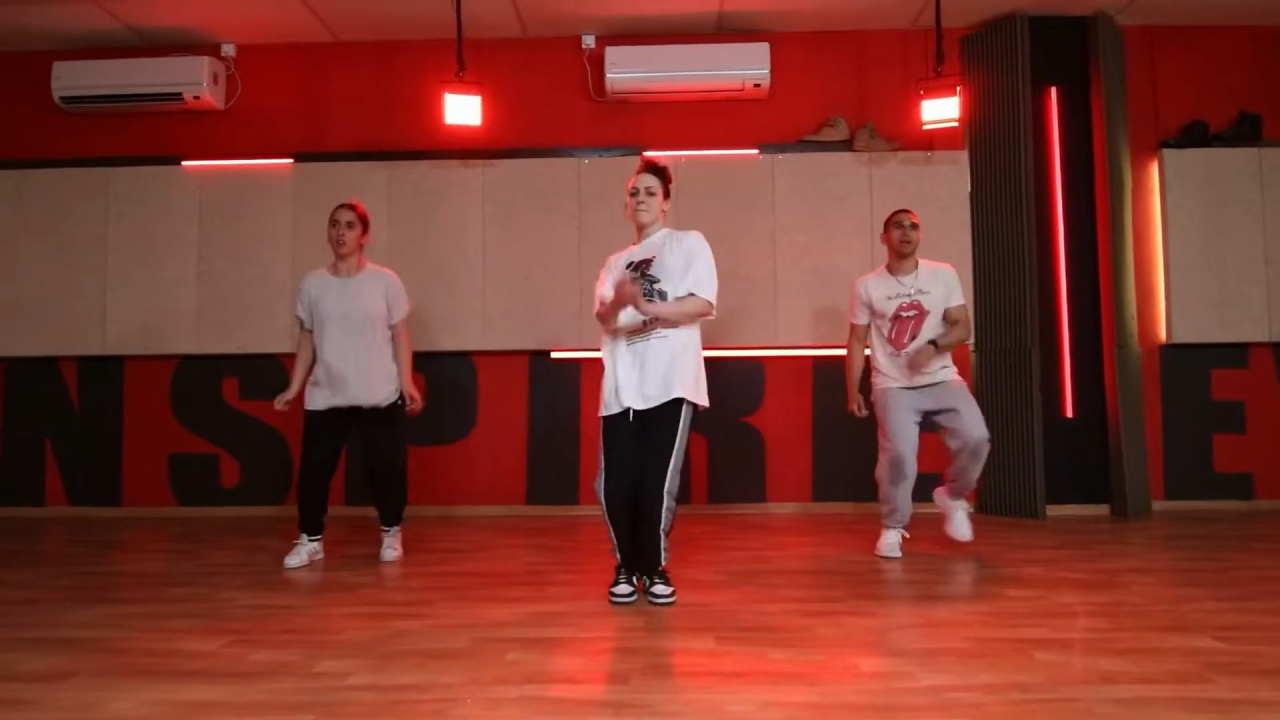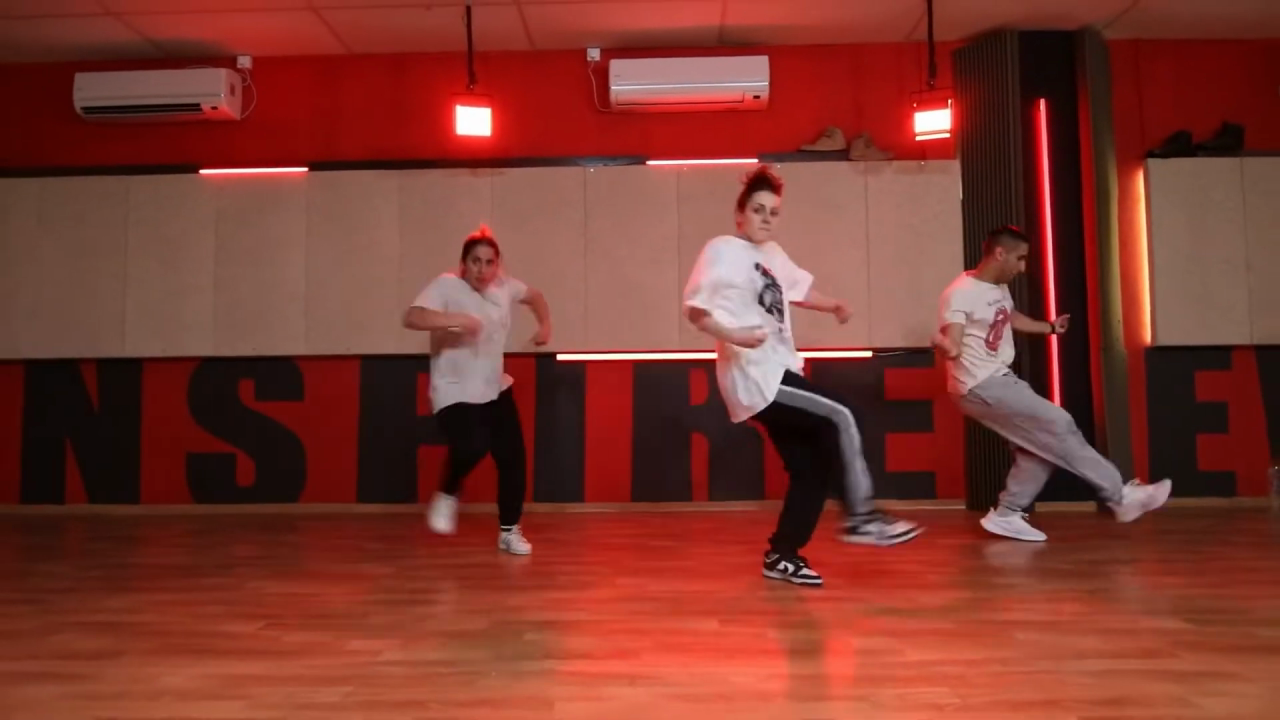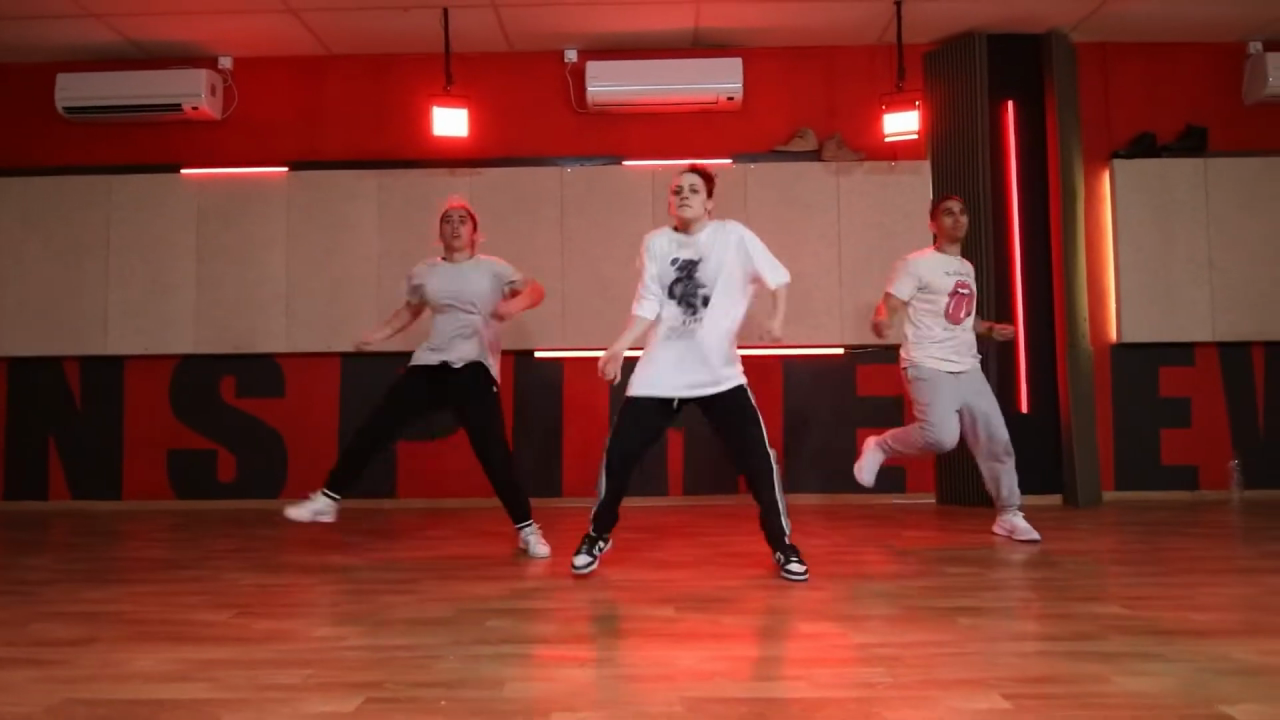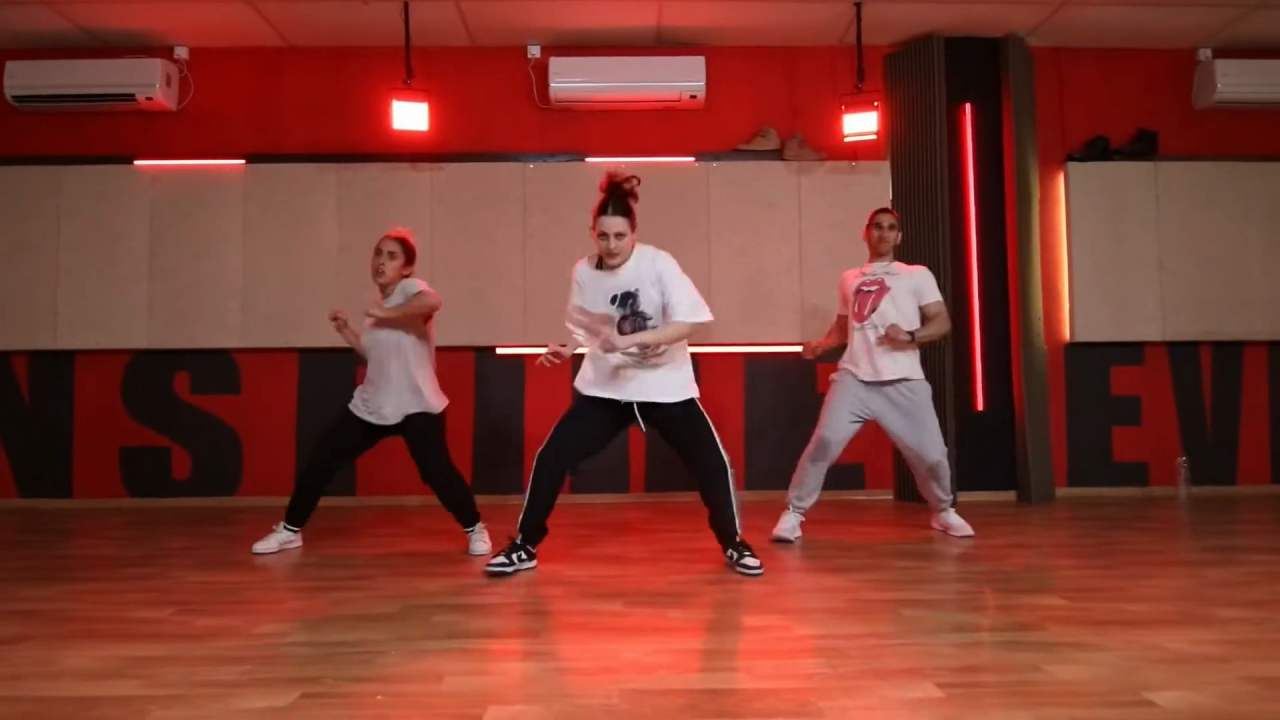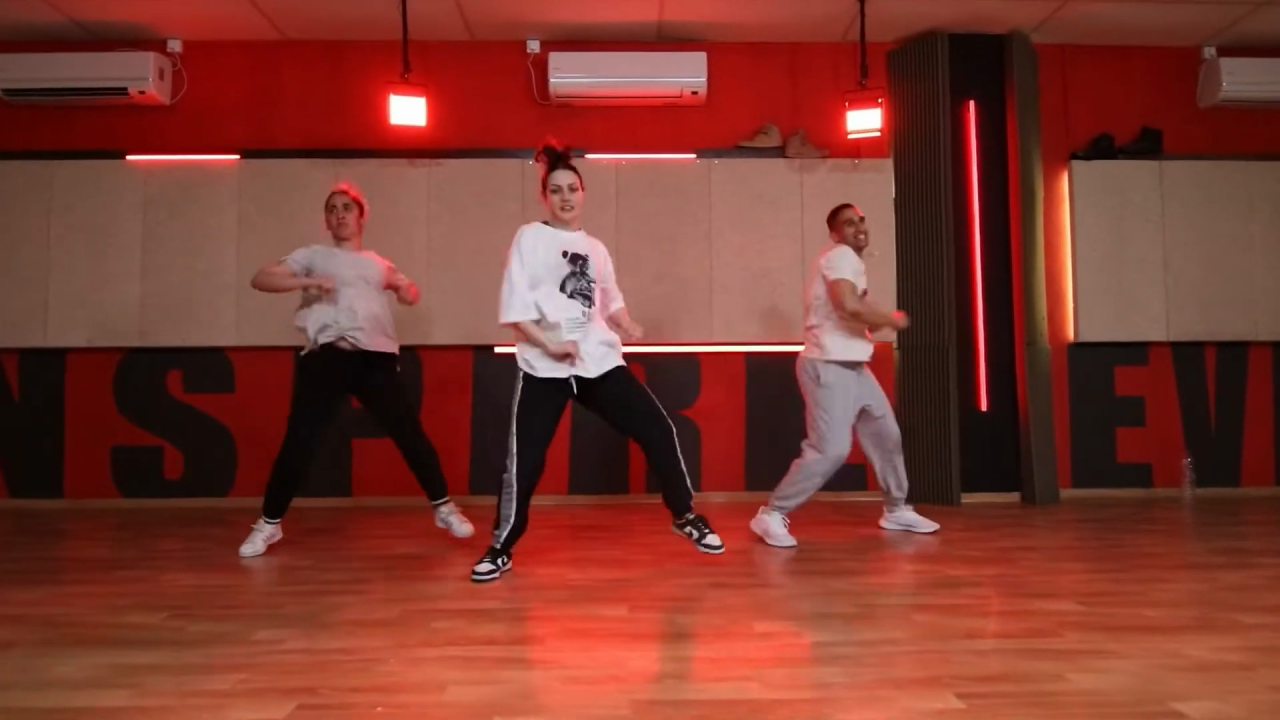
dt=1s
person 1, frame 1
left shoulder: (689, 242)
right shoulder: (616, 263)
left elbow: (704, 305)
right elbow: (604, 319)
left wrist: (649, 309)
right wrist: (617, 303)
left hip: (671, 383)
right hip: (622, 388)
left knee: (657, 482)
right knee: (615, 485)
left ankle: (655, 567)
right ankle: (628, 566)
person 1, frame 2
left shoulder: (771, 253)
right shoulder: (722, 249)
left elbow: (801, 289)
right elbow: (695, 307)
left wrist: (834, 305)
right wrist: (728, 334)
left hip: (779, 374)
right hip: (758, 377)
left knee: (810, 467)
right knee: (839, 421)
left ankle: (781, 554)
right ankle: (860, 518)
person 1, frame 3
left shoulder: (732, 236)
right shoulder: (656, 243)
left elbow: (776, 277)
right elbow: (648, 307)
left wrist: (776, 321)
right wrist: (618, 347)
left hip: (719, 375)
right hip: (661, 373)
left knee: (758, 461)
right knee: (619, 453)
left ankle: (783, 546)
right ankle: (598, 534)
person 1, frame 4
left shoulder: (659, 263)
right shoulder: (584, 272)
left elbow: (689, 322)
left wrist: (629, 340)
right wrist: (565, 349)
left hip: (667, 384)
right hip: (606, 387)
left knee: (712, 462)
right knee: (552, 457)
left ankle: (732, 543)
right ankle: (524, 546)
person 1, frame 5
left shoulder: (596, 250)
right shoulder: (530, 237)
left elbow: (611, 305)
right elbow: (514, 312)
left wrist: (627, 327)
right wrist: (549, 343)
left hip: (599, 360)
right hip: (544, 365)
left knee: (657, 430)
right knee: (524, 461)
left ankle: (684, 513)
right ankle: (501, 548)
person 2, frame 1
left shoulder: (385, 280)
right shoulder: (313, 284)
left elbow: (399, 331)
right elbow: (307, 339)
left wrist: (407, 380)
right wrist: (294, 387)
left hip: (379, 391)
right hip: (326, 395)
left knee: (387, 464)
right knee: (314, 469)
left ankle: (391, 530)
right ankle: (311, 539)
person 2, frame 2
left shoulder: (503, 287)
right shoulder: (446, 284)
left elbow: (533, 295)
right elbow: (412, 318)
left wrist: (545, 326)
right wrist: (455, 319)
left hip: (495, 390)
right hip: (455, 393)
left knee: (512, 458)
right knee: (470, 449)
left ankle: (509, 530)
right ankle: (447, 496)
person 2, frame 3
left shoulder: (491, 267)
right shoulder: (423, 272)
left elbow: (534, 290)
right elbow: (409, 310)
left wrist: (514, 305)
right wrist: (376, 336)
left hip: (475, 369)
right hip: (430, 367)
left knee: (493, 451)
right knee: (375, 428)
left ankle: (526, 528)
right ankle: (327, 499)
person 2, frame 4
left shoulder: (412, 290)
right shoulder: (376, 310)
left elbow: (432, 302)
left wrist: (387, 315)
right wrist: (345, 329)
left hip: (418, 405)
right hip: (371, 406)
left knee: (437, 469)
right knee: (321, 461)
left ankle: (474, 527)
right ankle: (291, 529)
person 2, frame 5
left shoulder: (379, 263)
right shoulder: (313, 255)
left elbow: (411, 296)
right elbow: (260, 279)
left wrist: (404, 285)
right wrist: (308, 282)
left hip: (376, 357)
right hip: (328, 354)
left knee: (410, 433)
right knee: (300, 441)
left ankle: (443, 507)
right ankle: (268, 524)
person 3, frame 1
left shoulder: (944, 275)
right shoulder: (867, 286)
left elbow: (962, 327)
right elbow: (857, 342)
left wrist: (933, 347)
right wrist: (853, 390)
left hip: (941, 380)
right hip: (893, 385)
left knee: (975, 438)
right knee: (899, 454)
left ankle: (953, 496)
right ankle: (892, 529)
person 3, frame 2
left shoulder: (999, 288)
right shoulder: (959, 293)
right elbow: (948, 340)
left wrist: (1051, 327)
right wrist: (947, 345)
left hip: (999, 380)
right hip: (979, 387)
left knee: (1039, 448)
right knee: (1059, 427)
left ankle: (1006, 515)
right ankle: (1121, 496)
person 3, frame 3
left shoulder: (967, 268)
right shoulder: (916, 263)
right elbow: (888, 308)
left wrist: (993, 329)
right wrist: (881, 324)
left hip: (967, 371)
right hip: (926, 368)
left knee: (998, 442)
right knee: (941, 436)
left ankle: (1009, 514)
right ankle: (881, 446)
person 3, frame 4
left shoulder: (918, 275)
right shoulder: (849, 279)
left elbow: (942, 321)
left wrist: (912, 336)
right wrist: (821, 345)
left hip: (904, 383)
right hip: (854, 378)
left knee: (931, 454)
right knee: (826, 440)
left ankle: (943, 511)
right ankle: (794, 512)
person 3, frame 5
left shoulder: (852, 262)
right shoulder: (840, 257)
right elbow: (848, 306)
right wrist: (890, 319)
left hip: (853, 365)
right hip: (830, 367)
left knee: (887, 435)
right knee: (830, 450)
left ankle: (896, 508)
right ankle: (772, 515)
